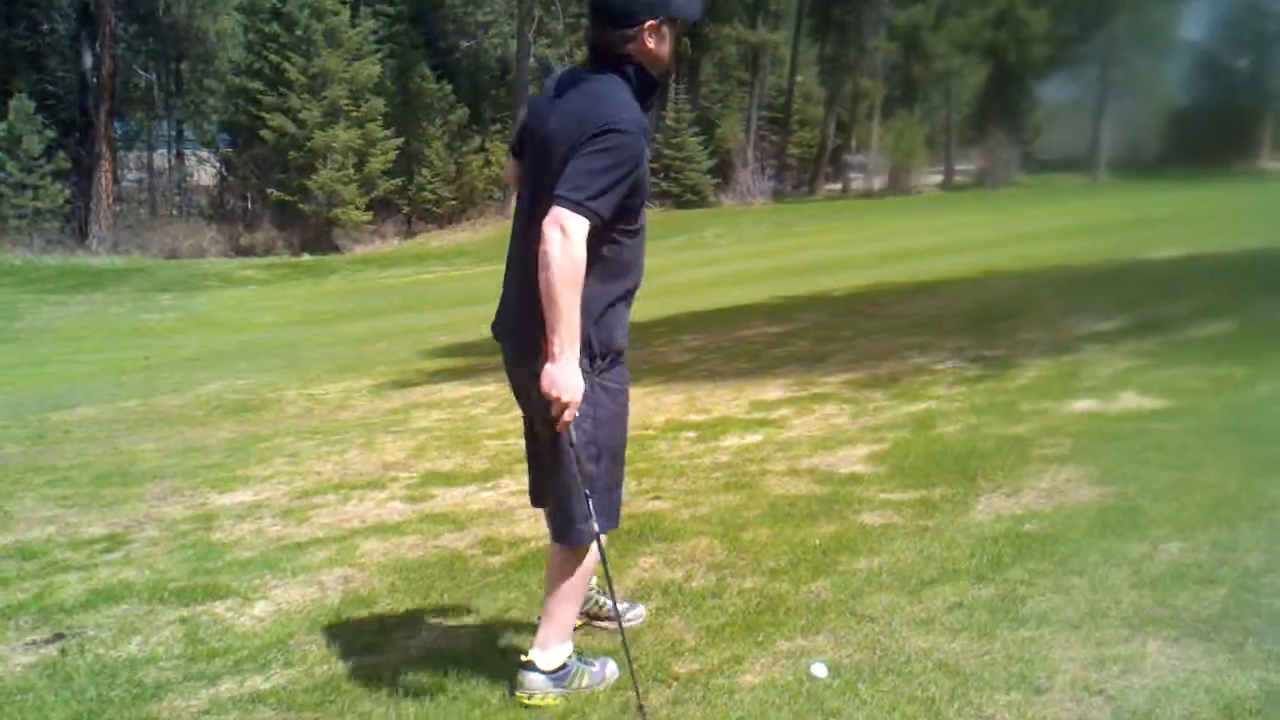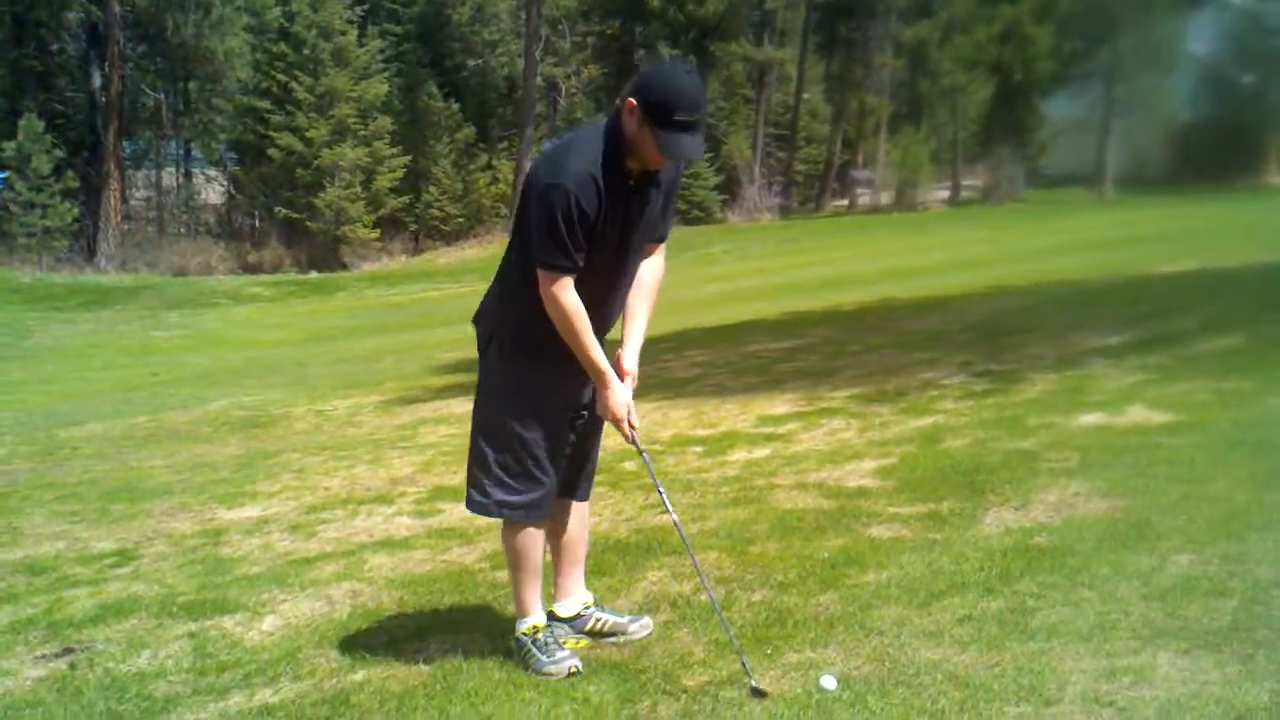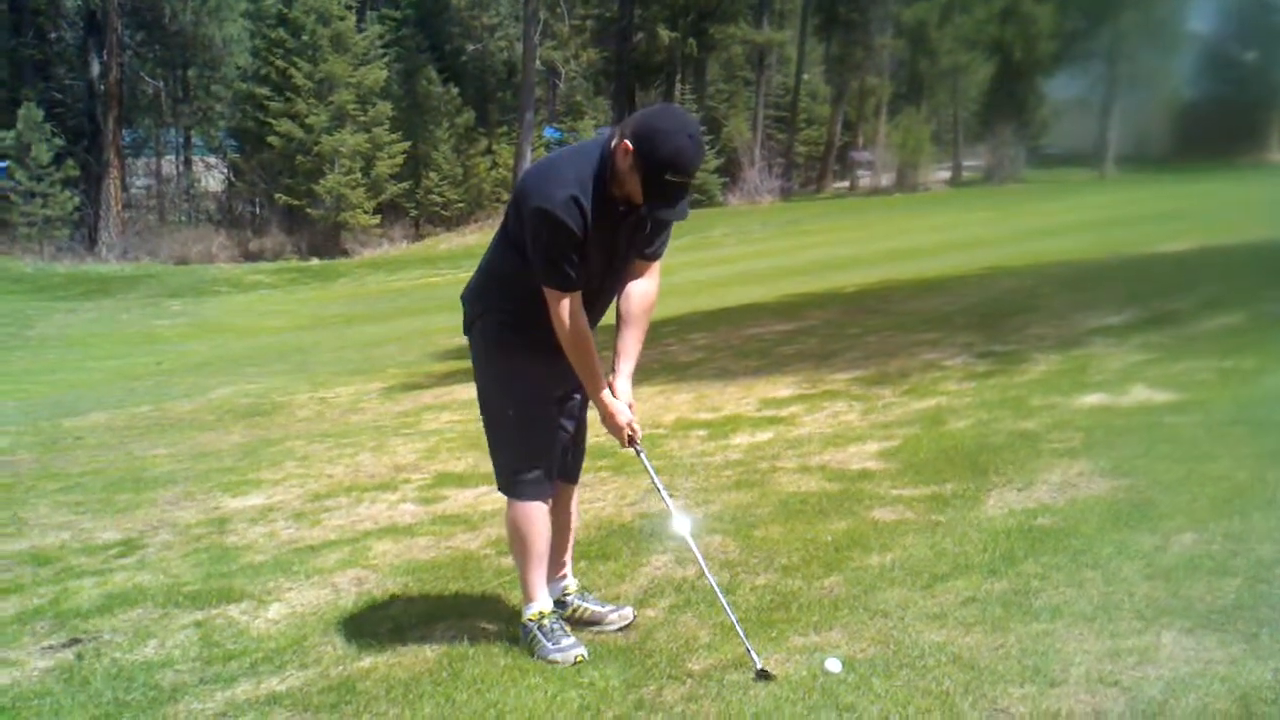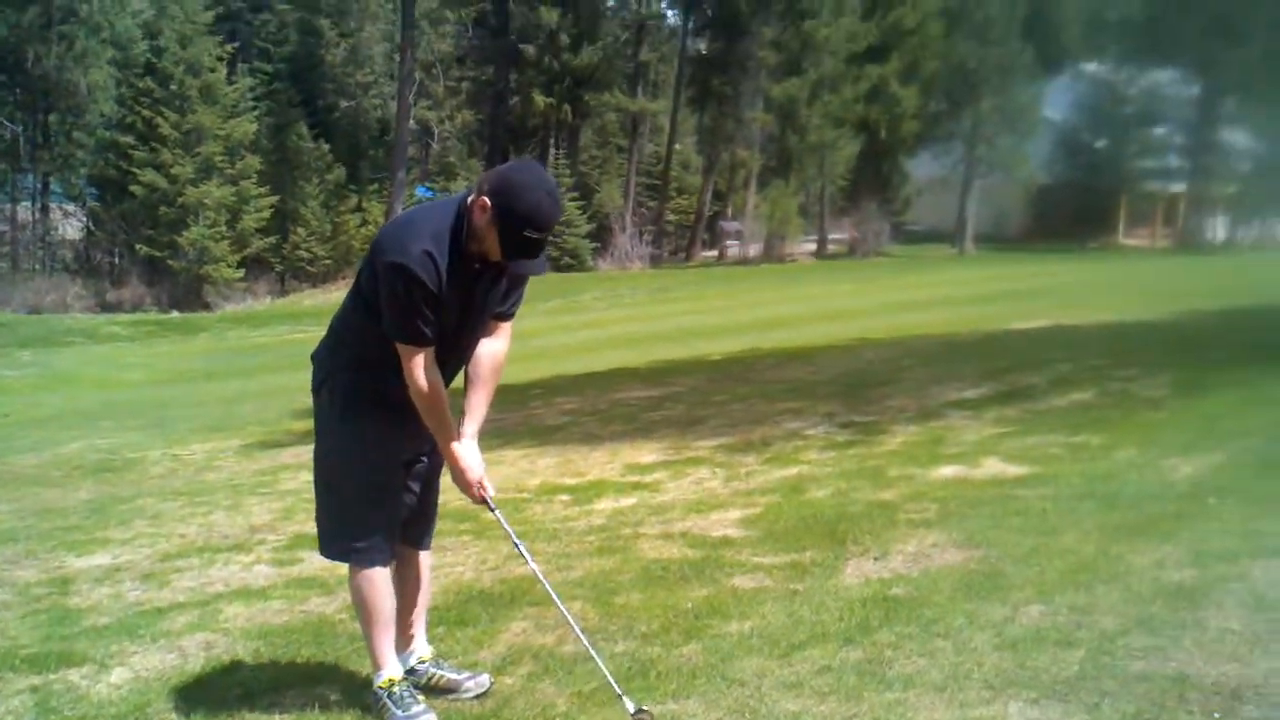
dt=0.7s
person 1, frame 1
left shoulder: (562, 91)
right shoulder: (619, 123)
left elbow: (517, 171)
right elbow: (561, 236)
right wrist: (562, 357)
left hip: (536, 327)
right hip: (577, 340)
left knee: (568, 477)
right knee: (587, 492)
left ankle: (574, 595)
right ankle: (548, 663)
person 1, frame 2
left shoulder: (662, 166)
right shoulder: (568, 176)
left elbow: (651, 253)
right elbow: (556, 289)
left wrist: (630, 347)
right wrist: (605, 380)
left hip: (582, 345)
right hip: (524, 346)
left knee: (572, 481)
right knee: (527, 486)
left ankle: (571, 607)
right ankle: (530, 625)
person 1, frame 3
left shoulder: (656, 181)
right shoulder: (557, 196)
left elbow: (643, 275)
right elbow: (564, 308)
left wrist: (623, 377)
right wrist: (602, 397)
left hip: (567, 334)
right hip: (510, 331)
left knee: (563, 468)
right knee: (531, 471)
left ankle: (561, 590)
right ankle: (536, 613)
person 1, frame 4
left shoulder: (512, 243)
right shoulder: (414, 251)
left elbow: (494, 336)
right elbow: (417, 367)
left wrist: (469, 434)
right wrist: (454, 453)
left hip: (421, 399)
right hip: (359, 398)
left knee: (415, 532)
right knee: (371, 536)
left ankle: (416, 656)
